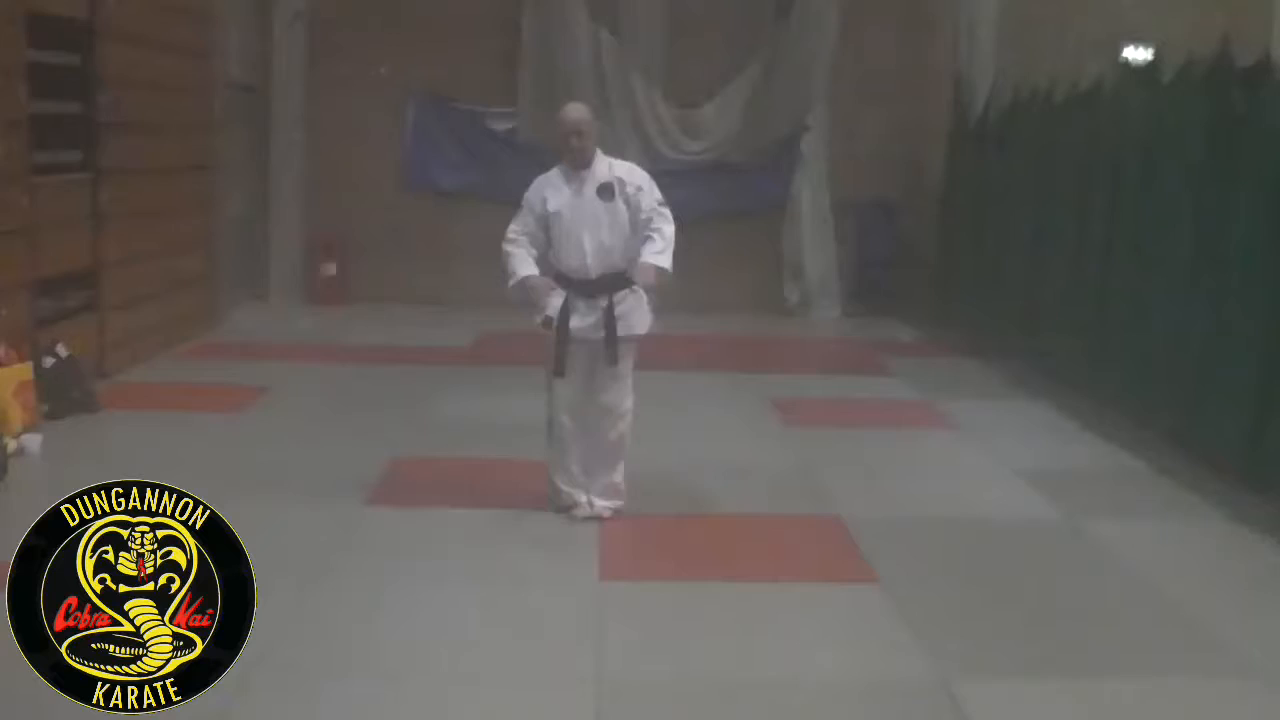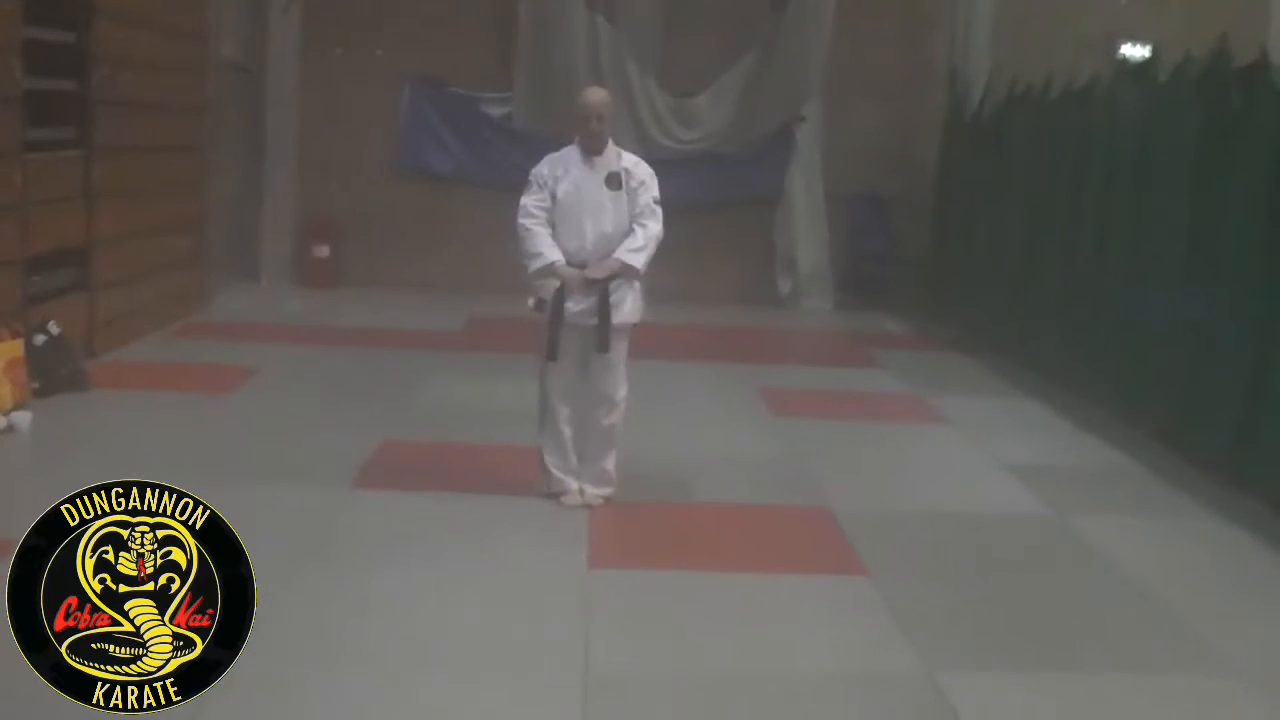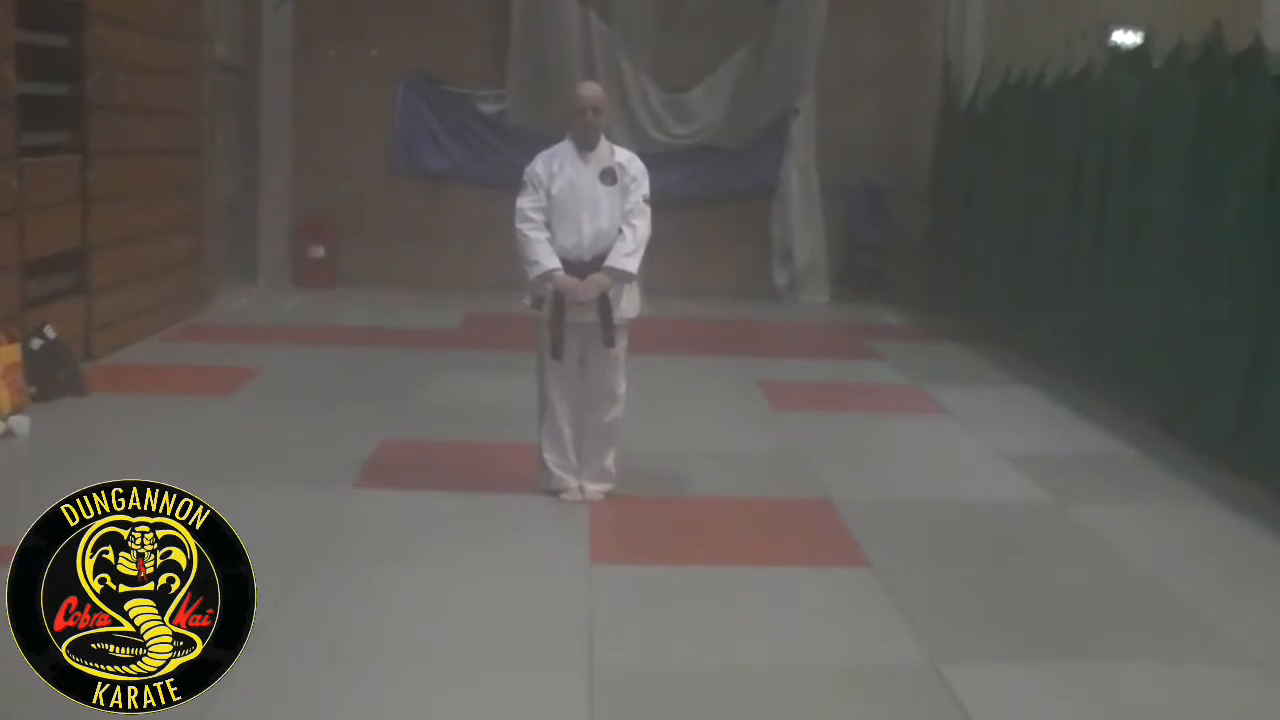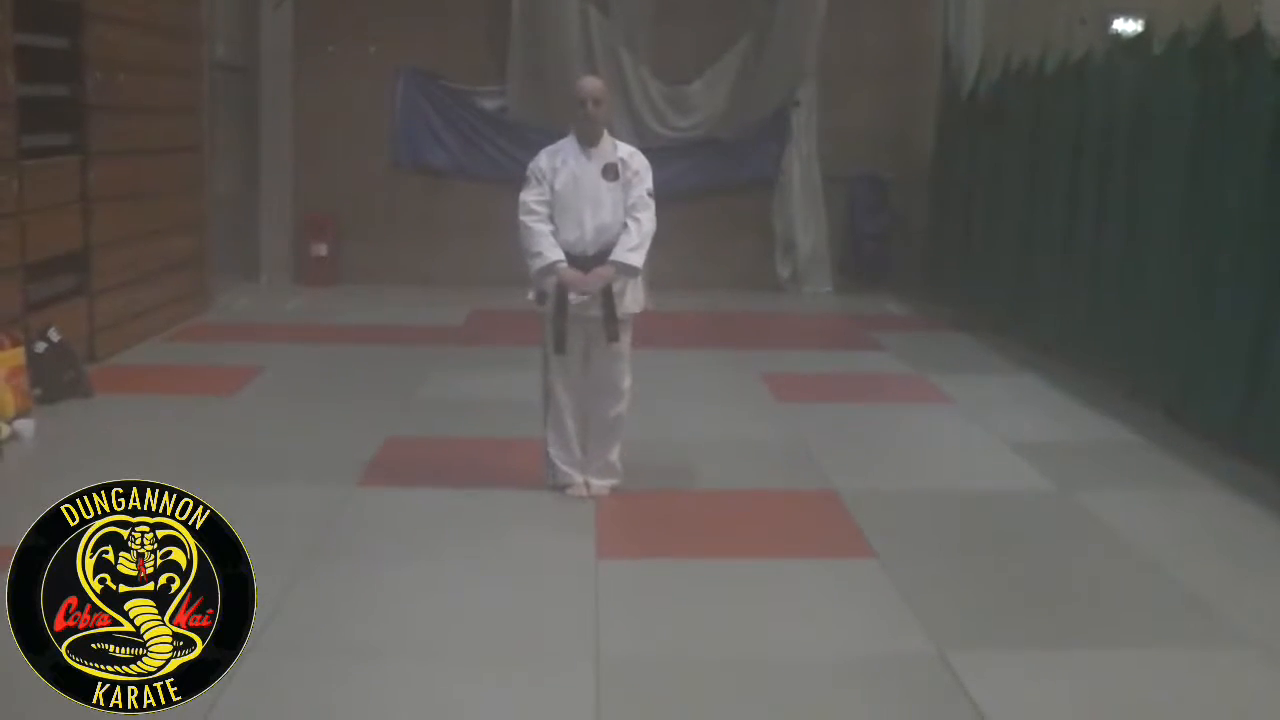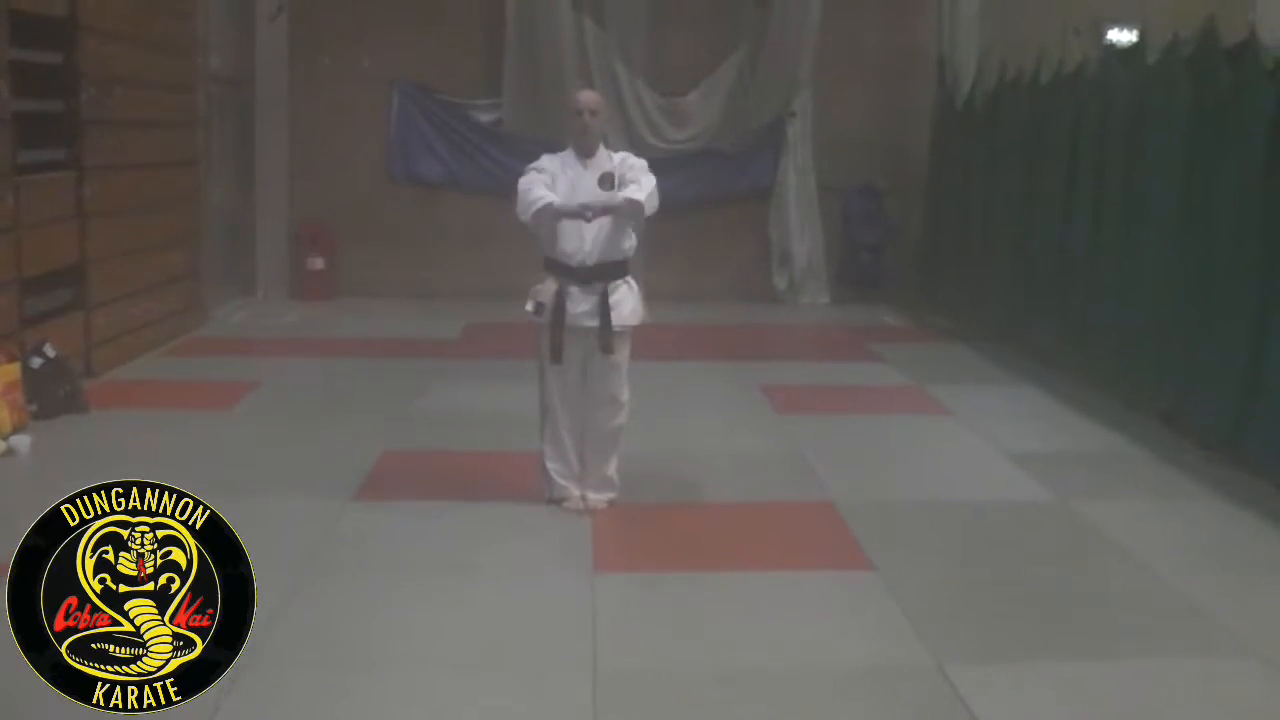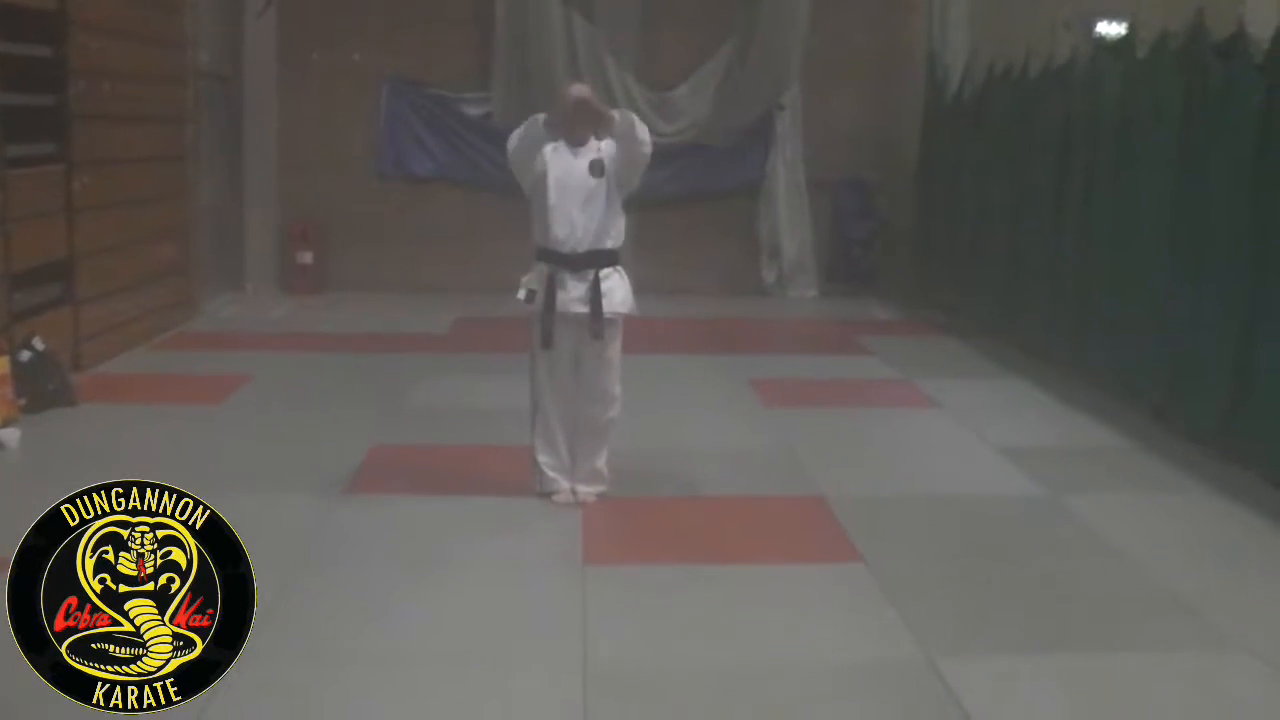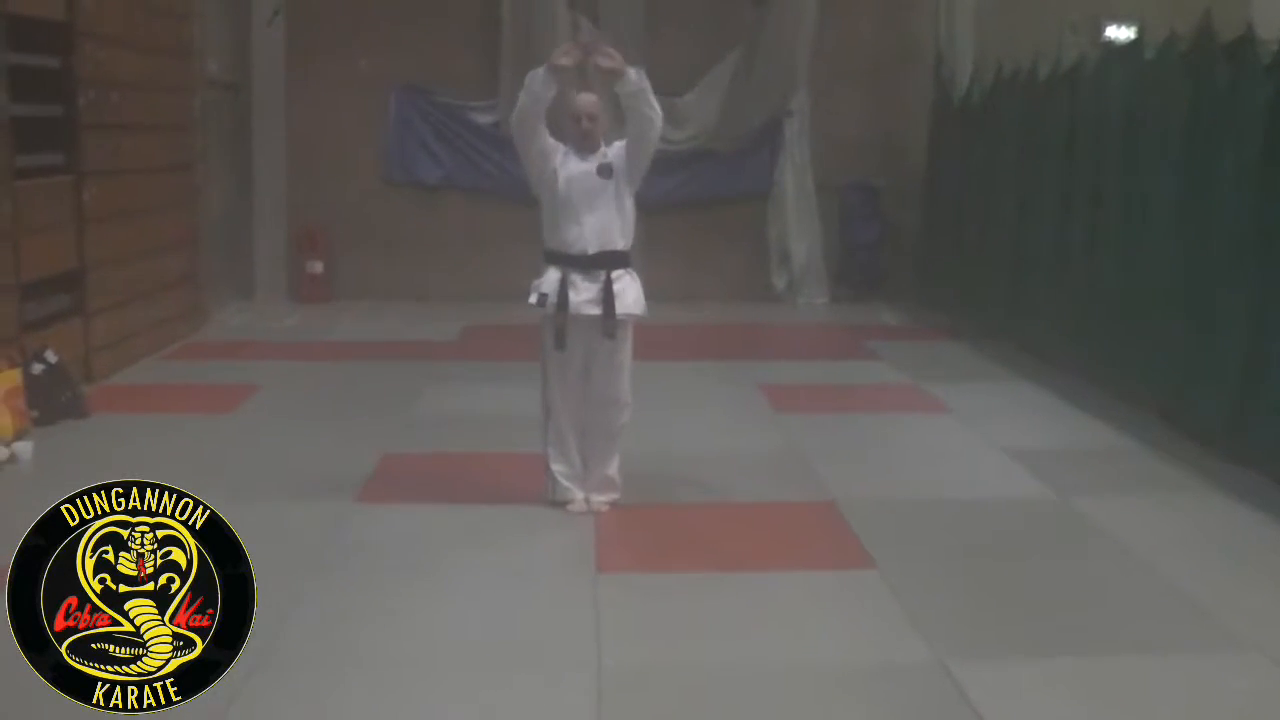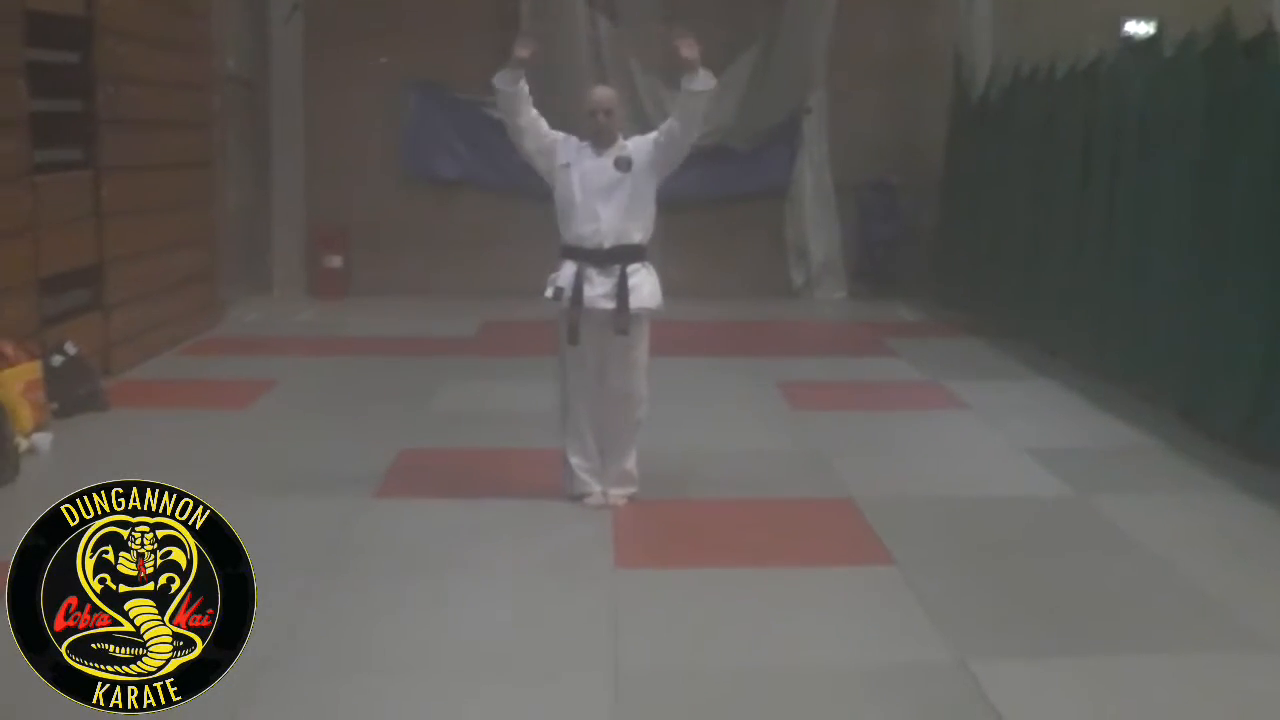
dt=0.5s
person 1, frame 1
left shoulder: (629, 177)
right shoulder: (544, 187)
left elbow: (659, 224)
right elbow: (519, 239)
left wrist: (651, 264)
right wrist: (529, 278)
left hip: (619, 305)
right hip: (568, 306)
left knee: (612, 405)
right knee: (566, 404)
left ankle: (604, 492)
right ankle: (572, 492)
person 1, frame 2
left shoulder: (635, 169)
right shoulder: (551, 167)
left elbow: (650, 224)
right elbow: (531, 221)
left wrist: (616, 263)
right wrist: (558, 268)
left hip: (613, 295)
right hip: (563, 292)
left knee: (606, 392)
right knee: (559, 390)
left ankle: (596, 478)
right ankle: (563, 478)
person 1, frame 3
left shoulder: (628, 164)
right shoulder: (545, 164)
left elbow: (636, 226)
right elbow: (529, 225)
left wrist: (606, 276)
right wrist: (557, 277)
left hip: (610, 290)
right hip: (559, 289)
left knee: (606, 389)
right knee: (559, 387)
left ankle: (596, 475)
right ankle: (563, 476)
person 1, frame 4
left shoulder: (631, 159)
right shoulder: (548, 160)
left elbow: (641, 220)
right elbow: (532, 219)
left wrist: (611, 270)
right wrist: (560, 271)
left hip: (614, 285)
right hip: (563, 284)
left knee: (610, 384)
right knee: (563, 383)
left ankle: (602, 470)
right ankle: (568, 471)
person 1, frame 5
left shoulder: (626, 166)
right shoulder: (548, 167)
left elbow: (646, 195)
right elbow: (530, 197)
left wrist: (613, 204)
right wrist: (565, 208)
left hip: (612, 294)
right hip: (562, 294)
left knee: (608, 397)
right knee: (561, 396)
left ankle: (598, 484)
right ankle: (565, 485)
person 1, frame 6
left shoulder: (614, 155)
right shoulder: (542, 155)
left elbow: (640, 145)
right elbow: (518, 148)
left wrist: (611, 119)
right wrist: (551, 122)
left hip: (602, 284)
right hip: (552, 282)
left knee: (599, 390)
right knee: (551, 389)
left ankle: (588, 476)
right ankle: (555, 477)
person 1, frame 7
left shoulder: (623, 160)
right shoulder: (551, 161)
left elbow: (647, 123)
right elbow: (526, 125)
left wrist: (623, 77)
right wrist: (551, 75)
left hip: (614, 289)
right hip: (563, 288)
left knee: (610, 395)
right knee: (563, 395)
left ankle: (600, 484)
right ankle: (569, 485)
person 1, frame 8
left shoulder: (647, 155)
right shoulder: (562, 154)
left elbow: (686, 124)
right elbow: (521, 121)
left wrist: (692, 73)
right wrist: (516, 71)
left hip: (629, 283)
right hip: (579, 282)
left knee: (626, 389)
right knee: (580, 388)
left ankle: (617, 478)
right ankle: (586, 479)
